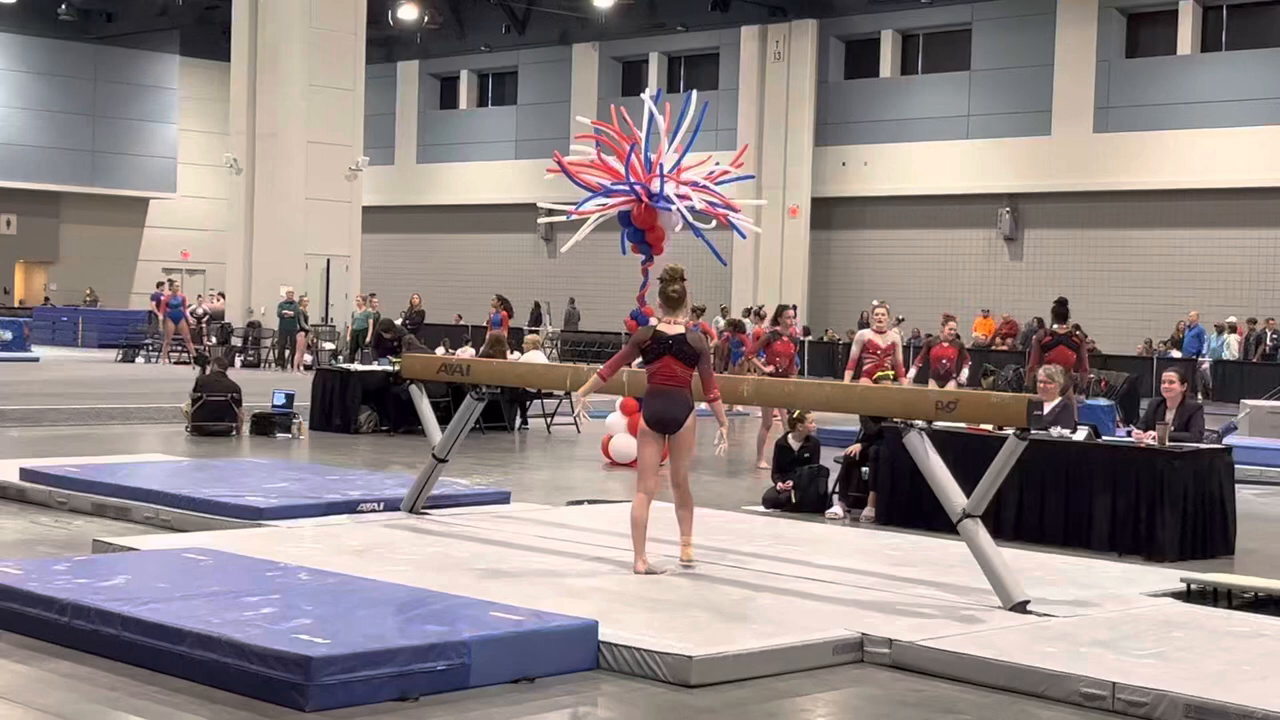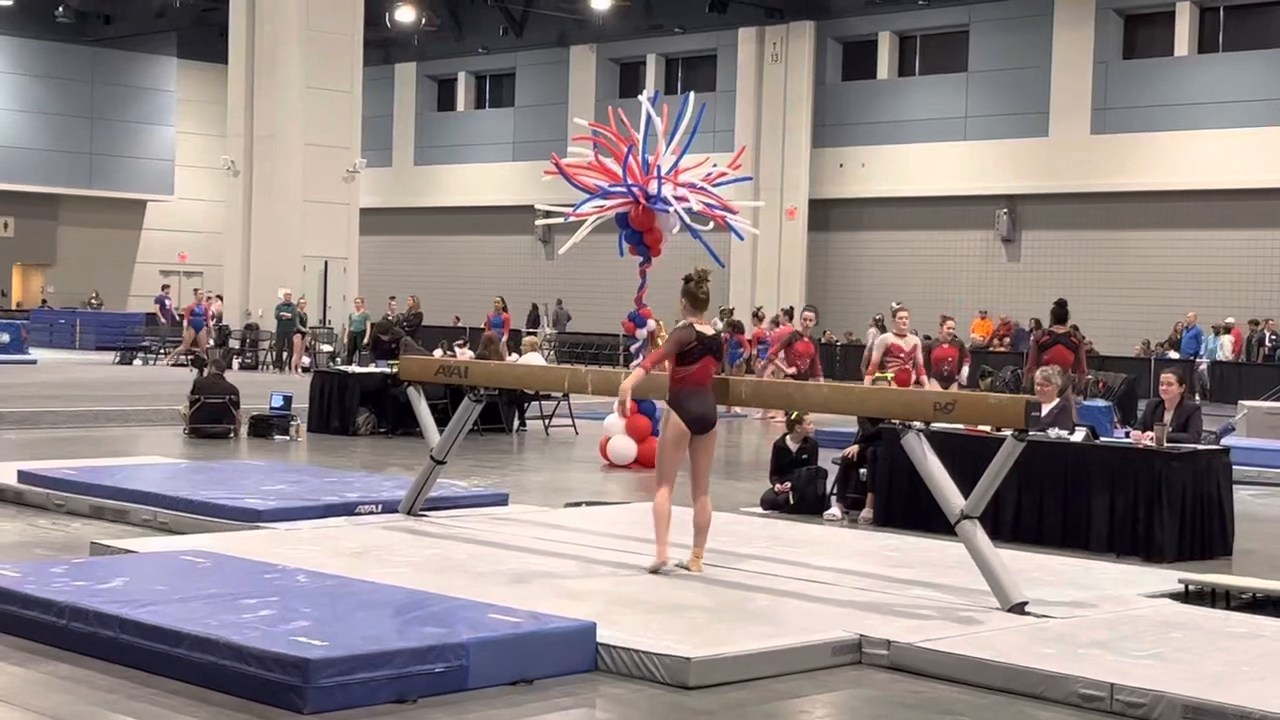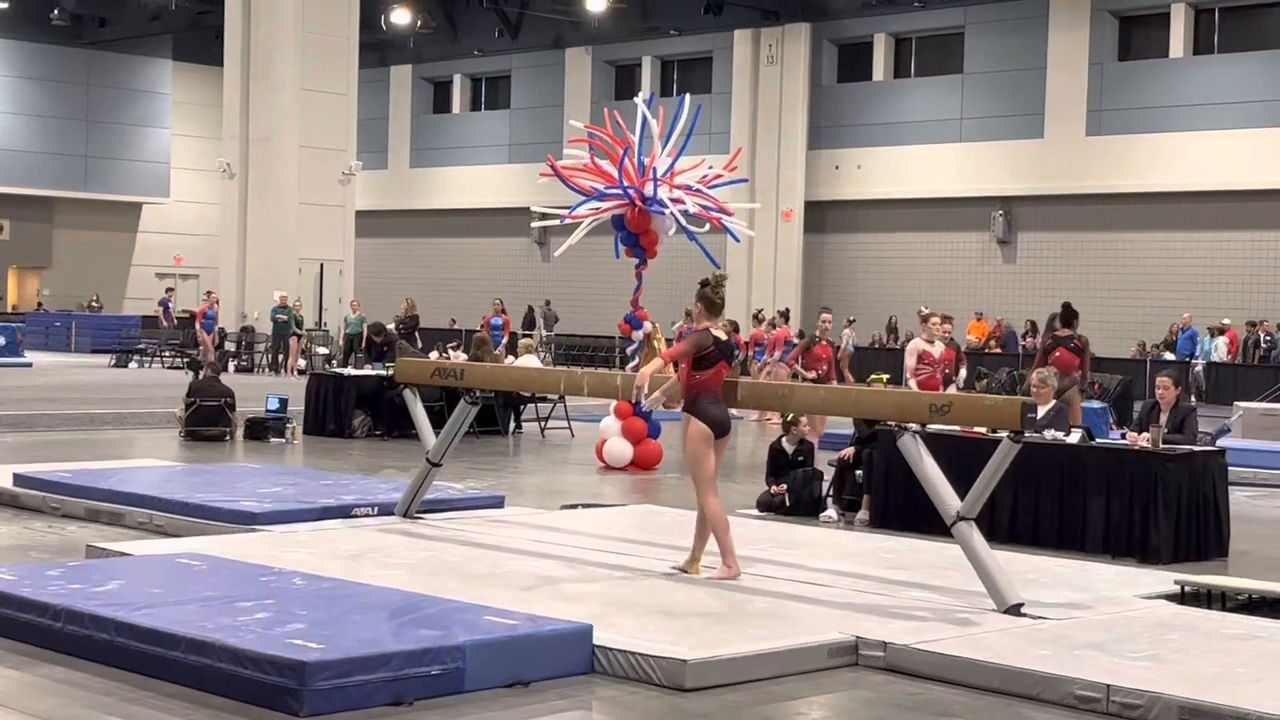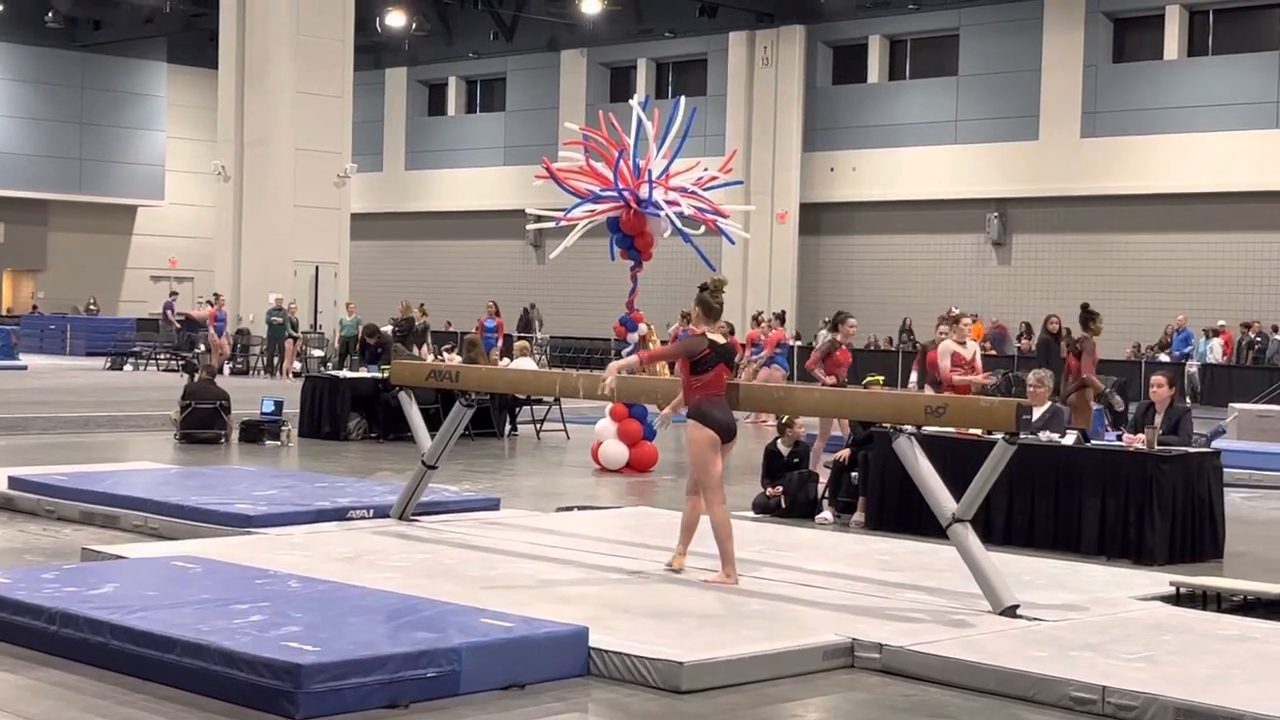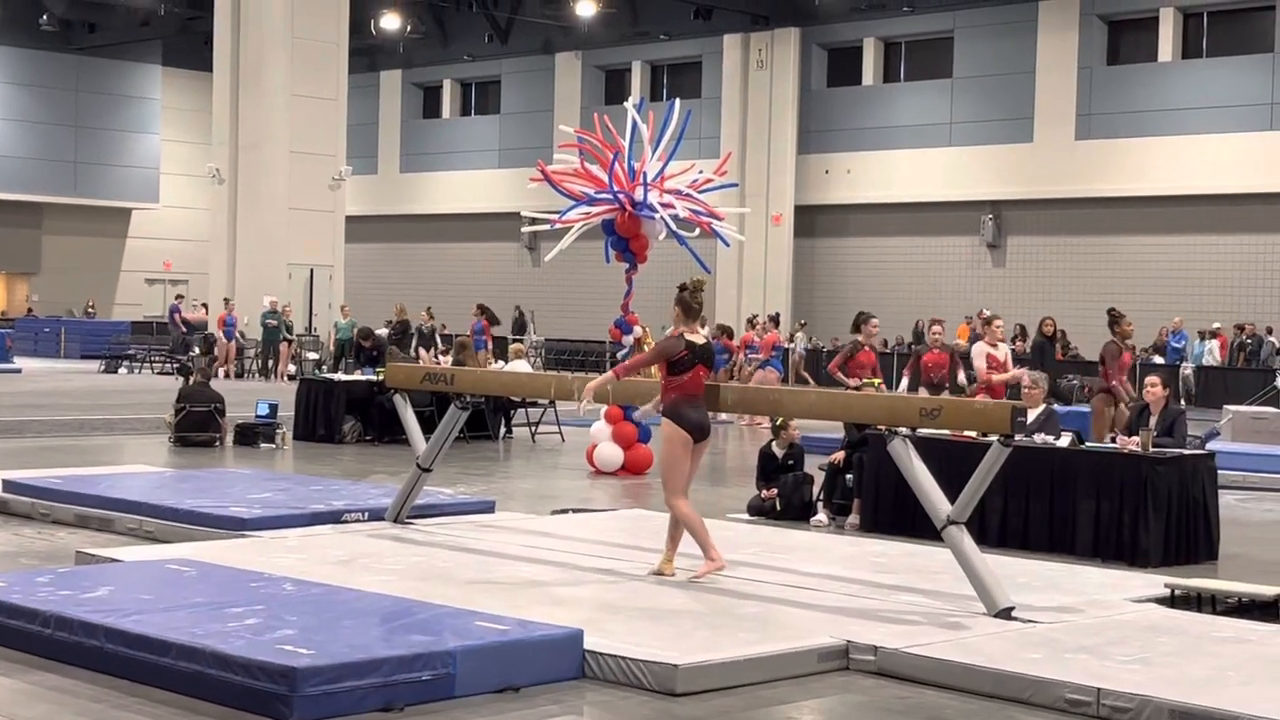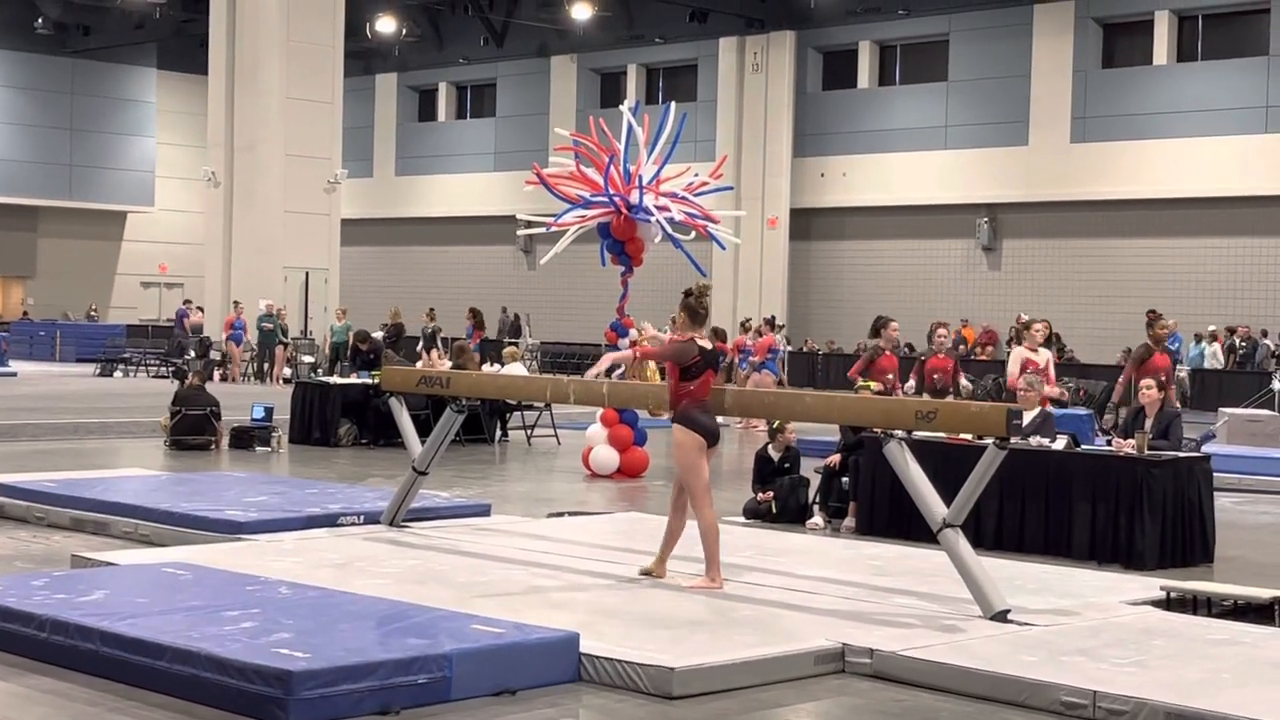
dt=0.4s
person 1, frame 1
left shoulder: (646, 334)
right shoulder: (696, 339)
left elbow: (615, 364)
right elbow: (709, 385)
left wrist: (583, 391)
right wrist: (722, 424)
left hip: (652, 408)
right hip: (681, 410)
left knee: (644, 489)
right knee: (681, 483)
left ankle: (640, 558)
right ankle: (686, 548)
person 1, frame 2
left shoulder: (684, 333)
right shoulder: (718, 339)
left elbow: (655, 357)
left wrist: (630, 382)
left hip: (683, 410)
right hip: (708, 411)
left knee: (663, 485)
right knee: (701, 491)
left ankle: (662, 550)
right ankle: (696, 556)
person 1, frame 3
left shoulder: (701, 337)
right shoulder: (727, 343)
left elbow: (676, 352)
left wrist: (649, 368)
right wrist: (661, 392)
left hip: (700, 416)
right hip: (721, 415)
left knee: (707, 494)
right knee: (706, 493)
left ankle: (730, 563)
right ankle: (693, 560)
person 1, frame 4
left shoulder: (697, 342)
right shoulder: (727, 347)
left elbow: (657, 354)
left wrist: (618, 365)
right wrist: (671, 409)
left hip: (705, 421)
right hip: (726, 420)
left knee: (714, 499)
right knee: (695, 490)
left ankle: (729, 571)
right ankle: (679, 555)
person 1, frame 5
left shoulder: (675, 343)
right shoulder: (707, 347)
left elbow: (635, 364)
left wrist: (596, 383)
right wrist: (655, 404)
left hip: (679, 420)
right hip: (701, 420)
left knee: (675, 497)
right knee: (678, 494)
left ankle: (713, 555)
right ankle: (667, 560)
person 1, frame 6
left shoulder: (685, 348)
right shoulder: (710, 348)
left elbow: (650, 352)
left wrist: (611, 358)
left hip: (690, 425)
right hip: (708, 424)
left knee: (701, 503)
right knee: (680, 497)
left ankle: (713, 575)
right ankle: (659, 561)
